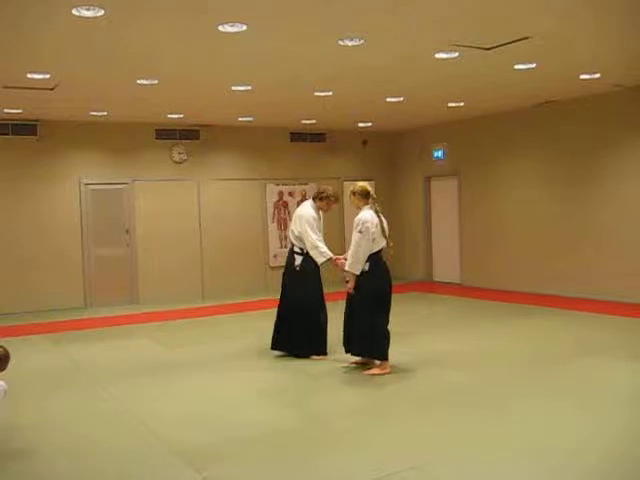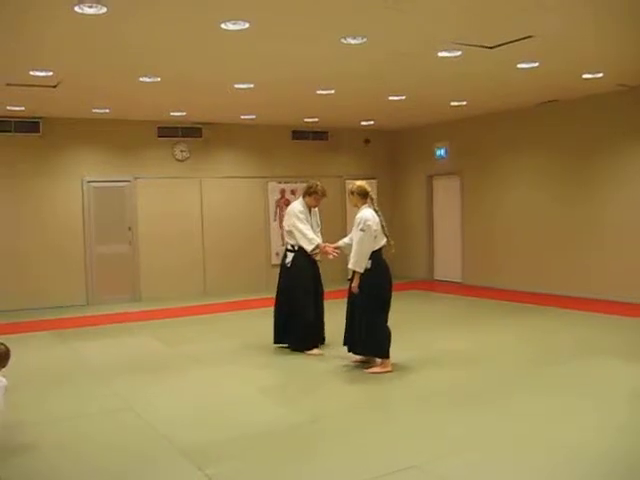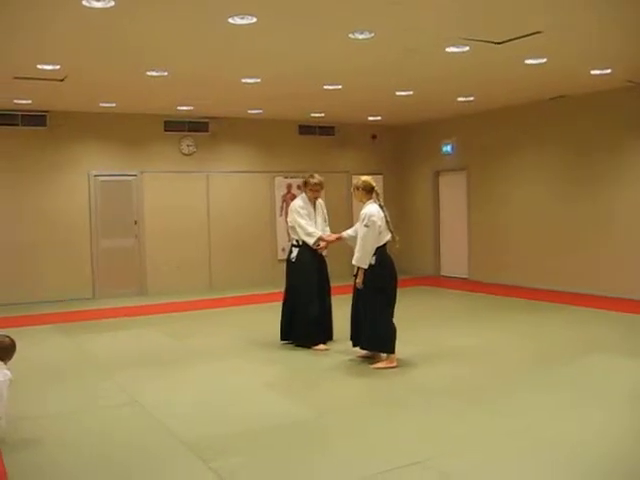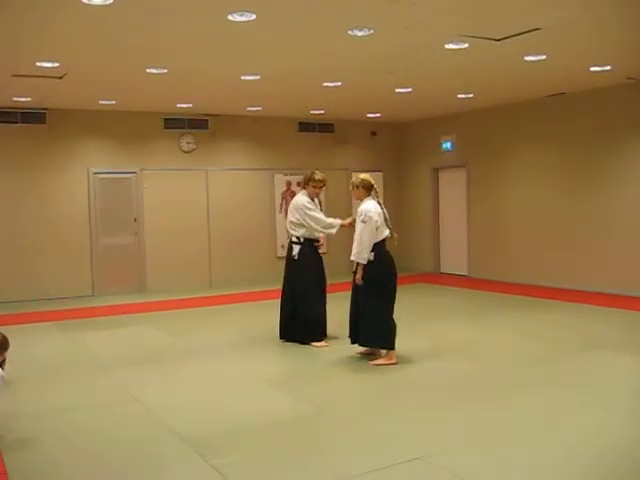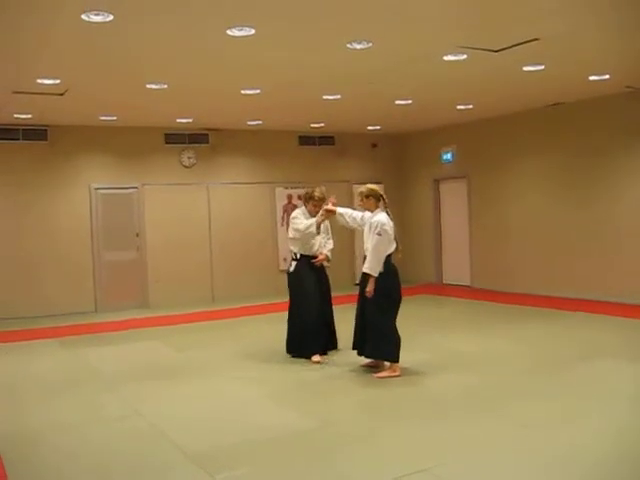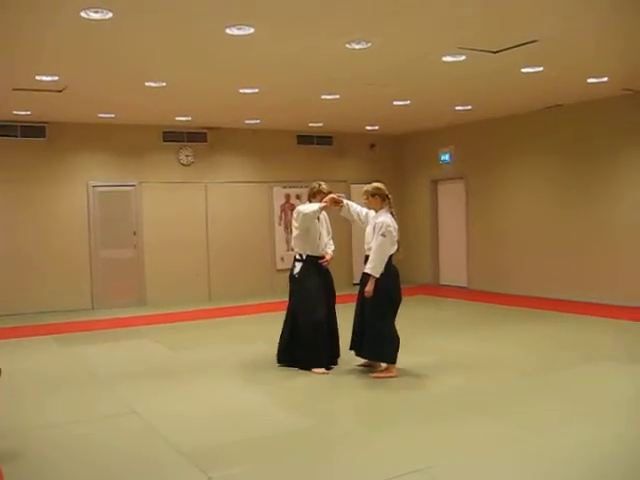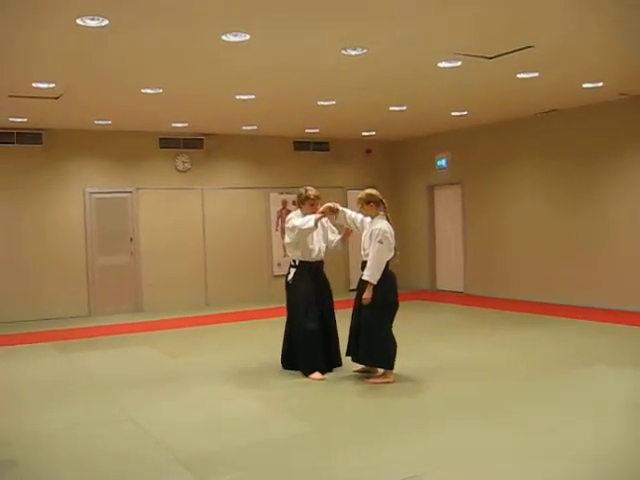
dt=0.7s
person 1, frame 1
left shoulder: (363, 218)
right shoulder: (377, 216)
left elbow: (360, 250)
left wrist: (352, 278)
right wrist: (346, 257)
left hip: (370, 273)
right hip: (377, 269)
left knee: (373, 317)
right knee: (363, 314)
left ankle: (383, 363)
right ankle: (369, 356)
person 1, frame 2
left shoulder: (364, 216)
right shoulder: (370, 213)
left elbow: (361, 249)
right elbow: (354, 239)
left wrist: (356, 277)
right wrist: (334, 246)
left hip: (371, 271)
right hip: (374, 268)
left knee: (374, 315)
right knee: (364, 312)
left ankle: (385, 362)
right ankle: (369, 354)
person 1, frame 3
left shoulder: (370, 212)
right shoulder: (373, 209)
left elbow: (366, 245)
right elbow: (358, 231)
left wrist: (361, 273)
right wrist: (337, 237)
left hip: (377, 266)
right hip: (377, 264)
left knee: (379, 310)
right knee: (368, 307)
left ankle: (390, 357)
right ankle: (375, 349)
person 1, frame 4
left shoulder: (366, 209)
right shoulder: (374, 205)
left elbow: (364, 241)
left wrist: (359, 268)
right wrist: (356, 223)
left hip: (376, 262)
right hip: (379, 260)
left knee: (379, 306)
right knee: (368, 304)
left ankle: (390, 354)
right ankle: (375, 347)
person 1, frame 5
left shoulder: (380, 221)
right shoulder: (371, 217)
left elbow: (376, 254)
right elbow: (354, 217)
left wrist: (371, 281)
right wrist: (335, 210)
left hip: (382, 275)
right hip: (377, 274)
left knee: (383, 319)
right knee: (371, 316)
left ankle: (393, 366)
right ankle: (379, 359)
person 1, frame 6
left shoulder: (384, 222)
right shoulder: (374, 216)
left elbow: (379, 254)
right elbow: (356, 212)
left wrist: (371, 281)
right wrist: (340, 202)
left hip: (383, 276)
right hip: (376, 272)
left knee: (383, 320)
right knee: (369, 317)
left ankle: (390, 367)
right ankle: (375, 360)
person 1, frame 7
left shoulder: (381, 228)
right shoulder: (370, 222)
left elbow: (377, 261)
right elbow: (352, 218)
left wrist: (369, 288)
right wrist: (336, 210)
left hip: (380, 282)
right hip: (372, 278)
left knee: (379, 326)
right knee: (365, 322)
left ankle: (387, 372)
right ankle: (372, 365)
person 2, frame 1
left shoulder: (313, 210)
right shoulder: (307, 214)
right elbow: (314, 242)
left wrist: (331, 257)
right wrist: (333, 259)
left hip: (302, 259)
right hip: (302, 261)
left knee: (296, 303)
right knee: (310, 305)
left ankle: (293, 344)
right ankle: (309, 348)
person 2, frame 2
left shoulder: (313, 211)
right shoulder: (294, 210)
right elbow: (305, 234)
left wrist: (320, 248)
right wrist: (322, 246)
left hip: (308, 257)
right hip: (295, 259)
left knee: (314, 298)
right knee: (301, 301)
left ankle: (311, 339)
right ankle: (305, 343)
person 2, frame 3
left shoulder: (320, 204)
right shoulder: (297, 206)
left elbow: (324, 227)
right elbow: (306, 229)
left wrist: (324, 242)
right wrist: (325, 238)
left hip: (316, 253)
right hip: (301, 254)
left knee: (321, 294)
right knee: (305, 296)
left ankle: (319, 334)
right ankle: (310, 338)
person 2, frame 4
left shoulder: (312, 200)
right shoulder: (300, 202)
right elbow: (320, 221)
left wrist: (321, 238)
right wrist: (342, 223)
left hip: (310, 248)
right hip: (301, 250)
left knee: (316, 290)
right knee: (306, 292)
right ankle: (310, 334)
person 2, frame 5
left shoulder: (322, 217)
right shoulder: (297, 216)
left elbow: (328, 239)
right elbow: (304, 230)
left wrist: (325, 254)
right wrist: (320, 219)
left hip: (317, 264)
right hip: (301, 265)
left knee: (323, 305)
right knee: (307, 307)
left ankle: (322, 344)
right ankle: (308, 349)
person 2, frame 6
left shoulder: (323, 215)
right shoulder: (302, 212)
left elbow: (328, 239)
right elbow: (306, 213)
left wrist: (330, 253)
right wrist: (323, 205)
left hip: (320, 266)
right hip: (304, 267)
left knee: (326, 312)
right knee: (311, 313)
left ankle: (324, 355)
right ankle: (313, 360)
person 2, frame 7
left shoulder: (321, 220)
right shoulder: (293, 219)
left elbow: (331, 241)
right elbow: (301, 228)
left wrist: (343, 237)
right wrist: (319, 215)
left hip: (317, 271)
right hip: (300, 273)
left knee: (325, 317)
right knee: (305, 320)
left ankle: (325, 359)
right ankle: (310, 365)
